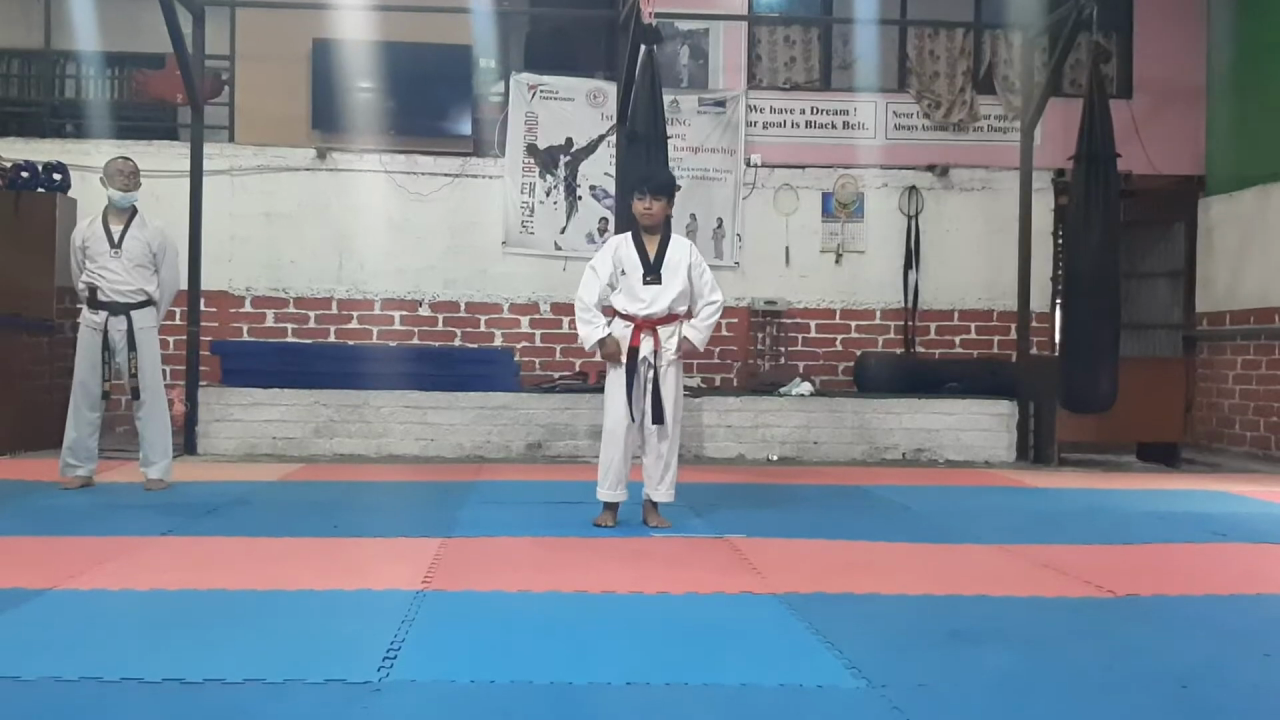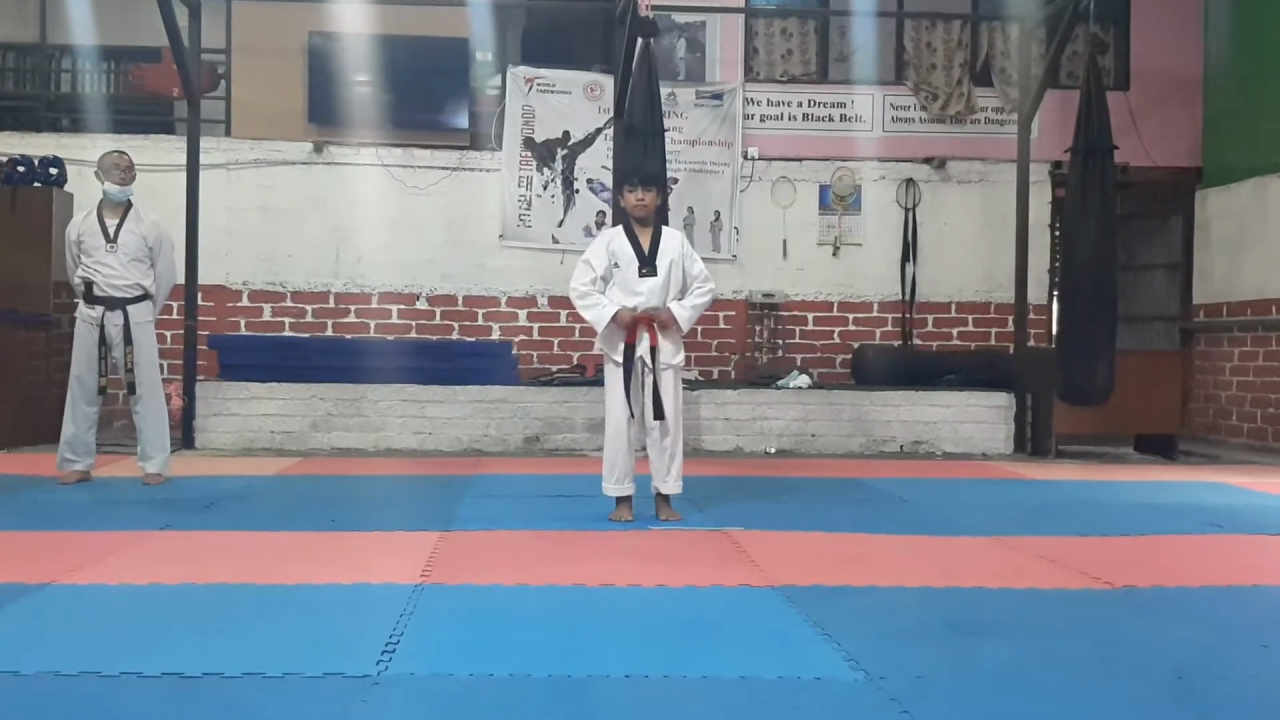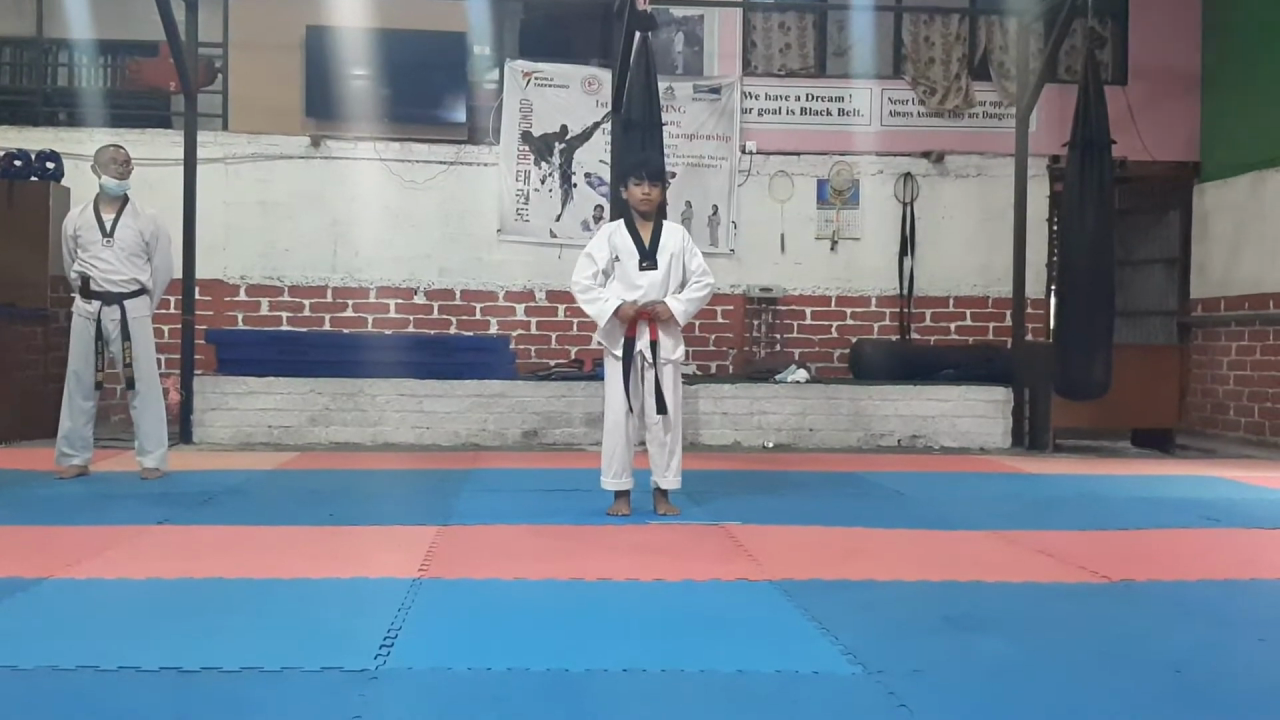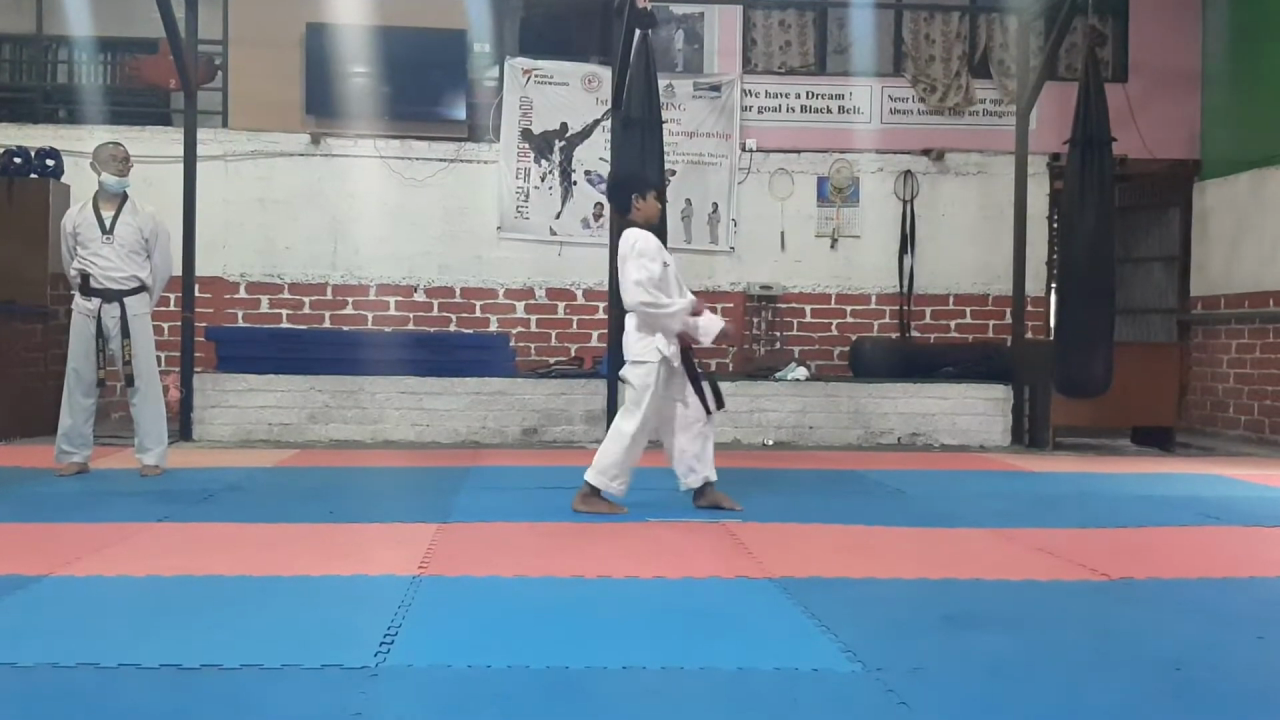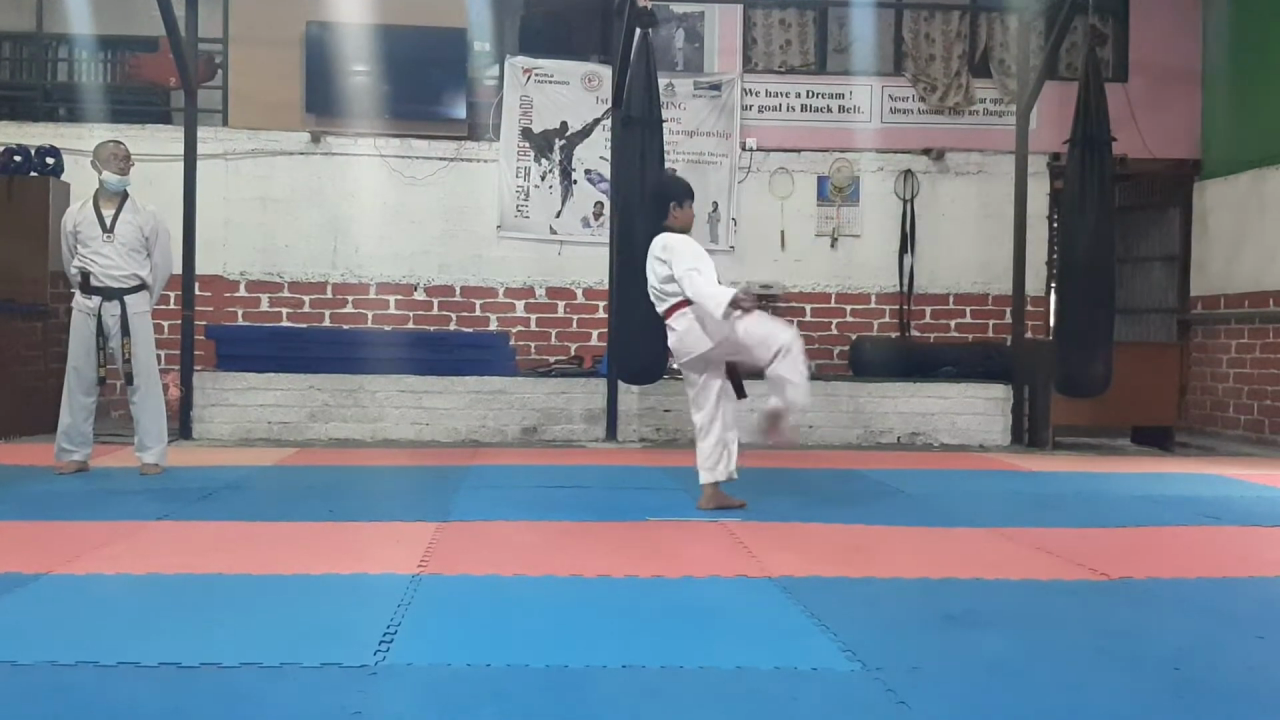
dt=1s
person 1, frame 1
left shoulder: (685, 250)
right shoulder: (617, 247)
left elbow: (711, 298)
right elbow: (587, 297)
left wrist: (694, 336)
right wrist: (601, 337)
left hip: (667, 345)
right hip: (626, 343)
left knee: (663, 427)
right knee: (619, 425)
left ankle: (653, 504)
right ankle: (610, 504)
person 1, frame 2
left shoulder: (675, 240)
right shoulder: (609, 240)
left elbow: (703, 286)
right elbow: (581, 287)
left wrist: (678, 313)
right wrist: (612, 314)
left hip: (663, 342)
right hip: (622, 341)
left knee: (666, 420)
right knee: (619, 421)
left ankle: (664, 496)
right ankle: (622, 497)
person 1, frame 3
left shoulder: (677, 235)
right shoulder: (610, 234)
left elbow: (703, 281)
right elbow: (582, 282)
left wrist: (675, 307)
right wrist: (614, 307)
left hip: (663, 335)
right hip: (622, 334)
left knee: (665, 415)
right knee: (619, 414)
left ankle: (662, 491)
right ankle: (621, 492)
person 1, frame 4
left shoulder: (642, 241)
right shoulder: (641, 242)
left elbow: (673, 294)
right elbow: (640, 298)
left wrist: (706, 325)
right wrist: (686, 310)
left hip: (662, 343)
right hip: (650, 342)
left knee: (691, 414)
right knee: (637, 420)
left ankle: (703, 488)
right ankle: (589, 493)
person 1, frame 5
left shoulder: (658, 248)
right shoulder: (675, 243)
right elbow: (698, 284)
right wrist: (729, 301)
left hip: (685, 338)
right hip: (706, 324)
left knee: (711, 414)
right knee: (785, 341)
left ankle: (712, 491)
right ankle: (778, 408)
person 2, frame 1
left shoulder: (153, 233)
right shoulder: (85, 230)
left elbow: (169, 280)
right elbow: (79, 277)
left wrist: (149, 316)
right wrist: (98, 309)
left hip: (138, 322)
right hip: (96, 321)
left knee: (148, 395)
right knee: (86, 394)
left ankle: (156, 470)
right ankle: (79, 468)
person 2, frame 2
left shoulder: (149, 225)
right shoulder: (80, 225)
left elbow: (166, 274)
right elbow: (75, 272)
left wrist: (145, 310)
right wrist: (95, 304)
left hip: (134, 316)
right hip: (92, 316)
left knee: (146, 390)
right knee: (82, 389)
left ankle: (154, 465)
right ankle: (77, 463)
person 2, frame 3
left shoulder: (146, 220)
right shoulder: (76, 218)
left elbow: (162, 268)
right elbow: (72, 266)
left wrist: (142, 304)
right wrist: (92, 299)
left hip: (131, 311)
right hip: (89, 311)
left knee: (143, 384)
right knee: (80, 384)
left ankle: (152, 459)
right ankle: (75, 457)
person 2, frame 4
left shoulder: (145, 217)
right shoulder: (75, 217)
left elbow: (162, 266)
right elbow: (71, 264)
left wrist: (141, 302)
right wrist: (91, 296)
left hip: (131, 308)
right hip: (88, 309)
left knee: (143, 382)
right knee: (80, 382)
left ankle: (152, 456)
right ankle: (74, 455)
person 2, frame 5
left shoulder: (146, 216)
right shoulder: (76, 215)
left elbow: (162, 264)
right elbow: (71, 262)
left wrist: (141, 300)
right wrist: (91, 294)
left hip: (131, 307)
right hip: (88, 306)
left knee: (143, 380)
right knee: (80, 380)
left ankle: (152, 455)
right ankle: (75, 453)
